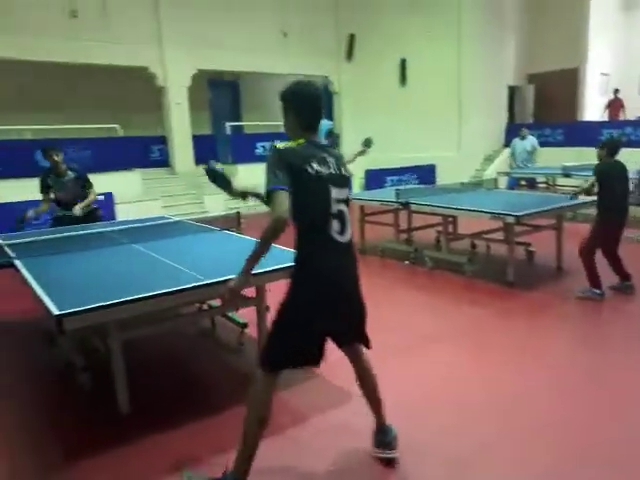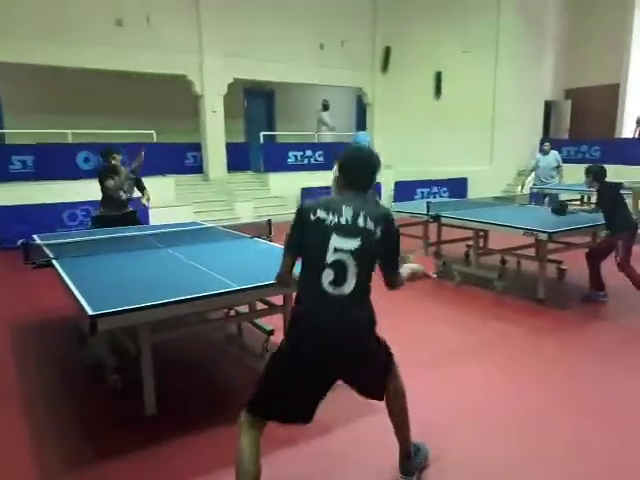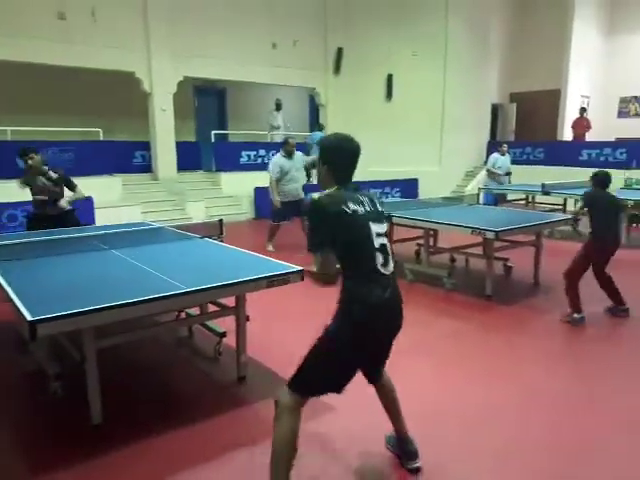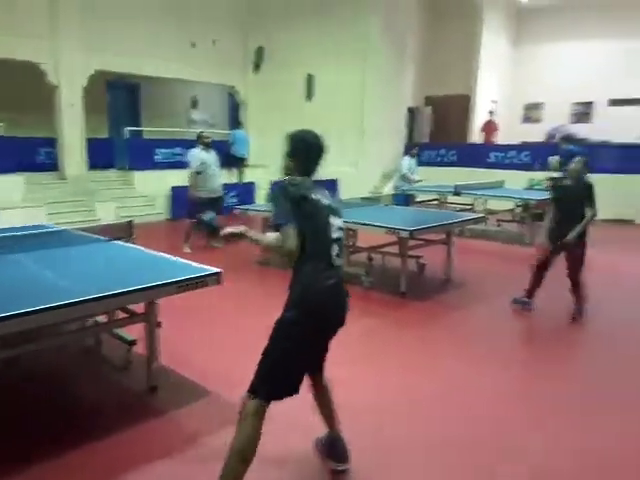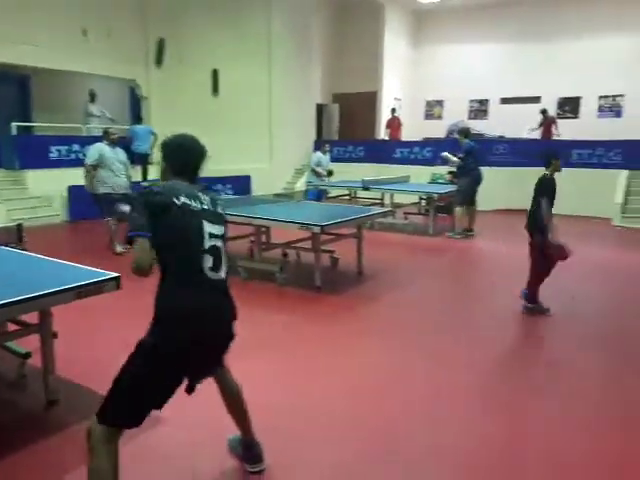
dt=0.7s
person 1, frame 1
left shoulder: (285, 156)
right shoulder: (337, 159)
left elbow: (282, 216)
left wrist: (243, 274)
right wrist: (260, 194)
left hip: (313, 279)
right hip: (347, 275)
left knee: (267, 374)
right knee: (355, 351)
right ankle: (383, 434)
person 1, frame 2
left shoulder: (311, 209)
right shoulder: (382, 218)
left elbow: (283, 277)
right elbow: (393, 281)
right wrist: (413, 269)
left hip: (306, 333)
right hip: (356, 331)
left knee: (249, 424)
right knee: (389, 372)
person 1, frame 3
left shoulder: (321, 204)
right shoulder: (370, 200)
left elbow: (329, 274)
left wrist: (315, 270)
left hip: (359, 312)
right hip: (391, 308)
left knee: (288, 402)
right knee: (374, 368)
right ankle: (405, 445)
person 1, frame 4
left shoulder: (288, 188)
right shoulder: (324, 197)
left elbow: (290, 246)
left wrist: (267, 239)
right wrist: (249, 233)
left hip: (309, 300)
right hip: (334, 298)
left knee: (254, 405)
right knee: (308, 364)
right ankle: (335, 445)
person 1, frame 5
left shoulder: (152, 194)
right shoulder: (214, 203)
left elbow: (141, 265)
left wrist: (155, 252)
left hip: (176, 321)
right hip: (221, 315)
left knee: (101, 431)
right knee: (217, 368)
right ankle: (250, 447)
person 2, frame 1
left shoulder: (602, 166)
right shoulder: (621, 167)
left elbow: (589, 186)
left wrist: (577, 191)
left hip: (607, 215)
right hip: (620, 214)
left knee: (586, 249)
right knee: (609, 248)
left ankle: (596, 289)
right ankle: (626, 281)
person 2, frame 2
left shoulder: (609, 188)
right shoulder: (601, 191)
right elbow: (597, 208)
left hip: (626, 231)
right hip: (614, 232)
left knee: (623, 264)
right knee: (592, 255)
right ankle: (599, 291)
person 2, frame 3
left shoulder: (591, 194)
right shoulder: (615, 200)
left elbow: (578, 211)
right elbow: (618, 220)
left wrist: (574, 223)
left hip: (598, 239)
right hip: (614, 241)
left knee: (571, 274)
right knee: (600, 273)
left ankle: (577, 314)
right ankle: (620, 306)
person 2, frame 4
left shoulder: (585, 187)
right shoulder: (558, 187)
left elbow: (592, 212)
right elbow: (553, 213)
left wrist: (576, 231)
right wrist: (547, 237)
left hip: (576, 237)
right hip: (556, 235)
left knee: (574, 274)
right knee: (541, 265)
left ankle: (579, 305)
right ankle: (528, 298)
person 2, frame 5
left shoulder: (545, 179)
right shoulder: (547, 181)
right elbow: (545, 208)
right wrist: (551, 232)
left hip: (538, 226)
right hip: (537, 227)
left knee: (549, 260)
right knee: (539, 264)
left ankle: (530, 292)
right ankle: (530, 302)
